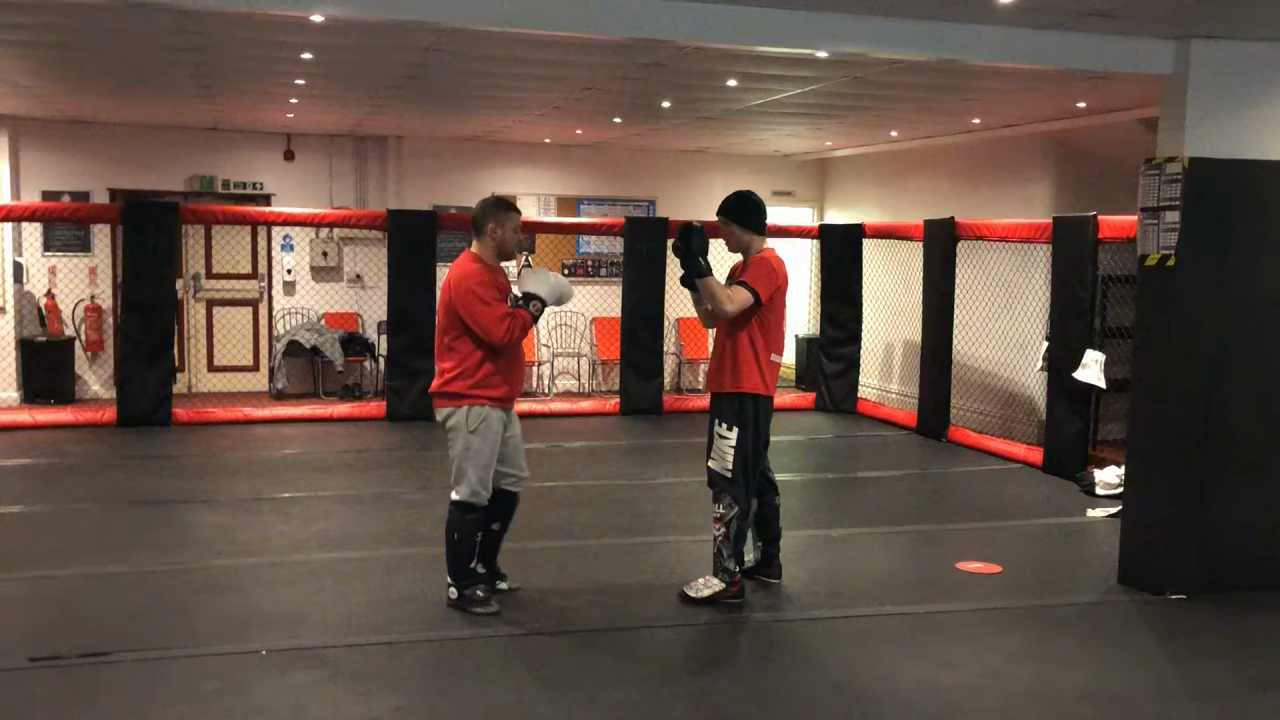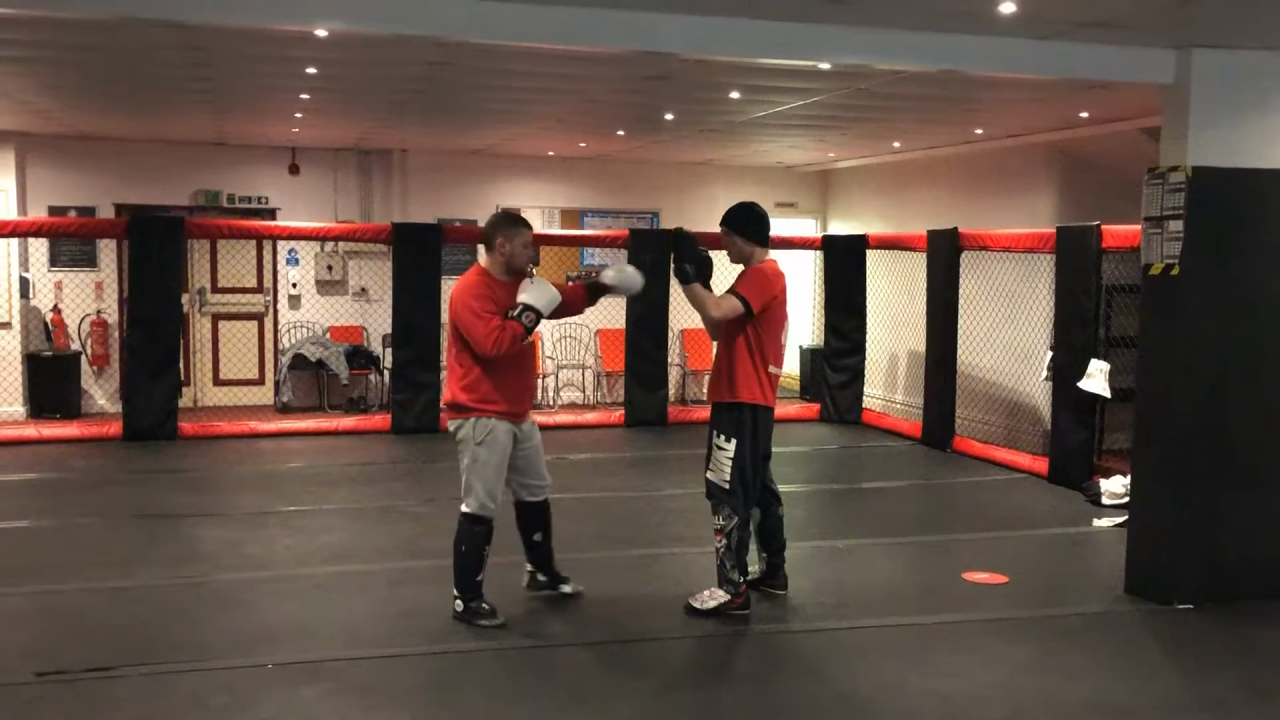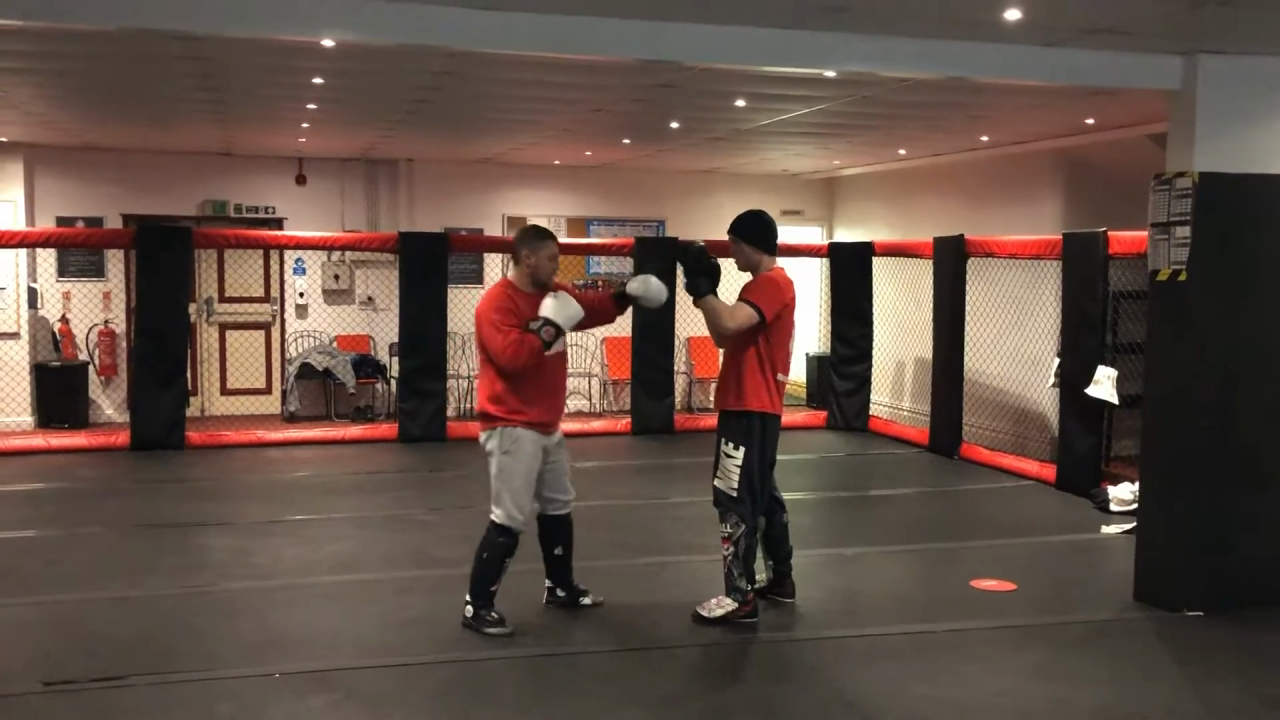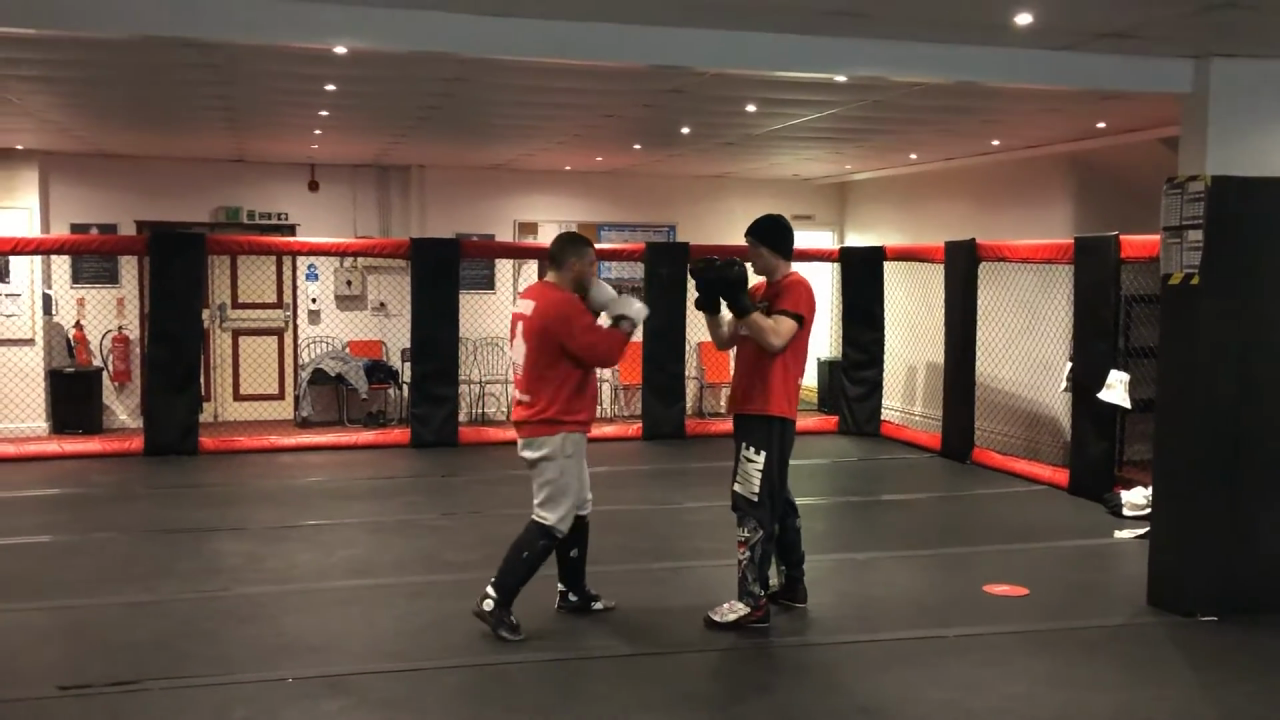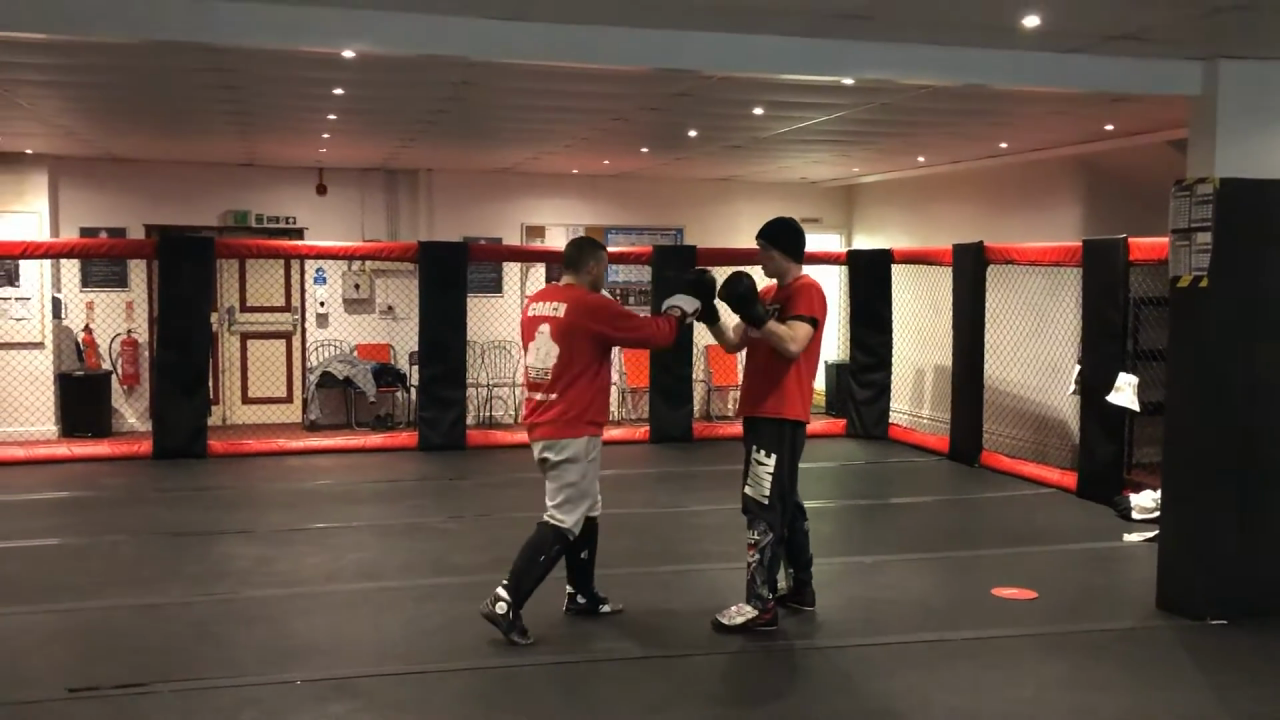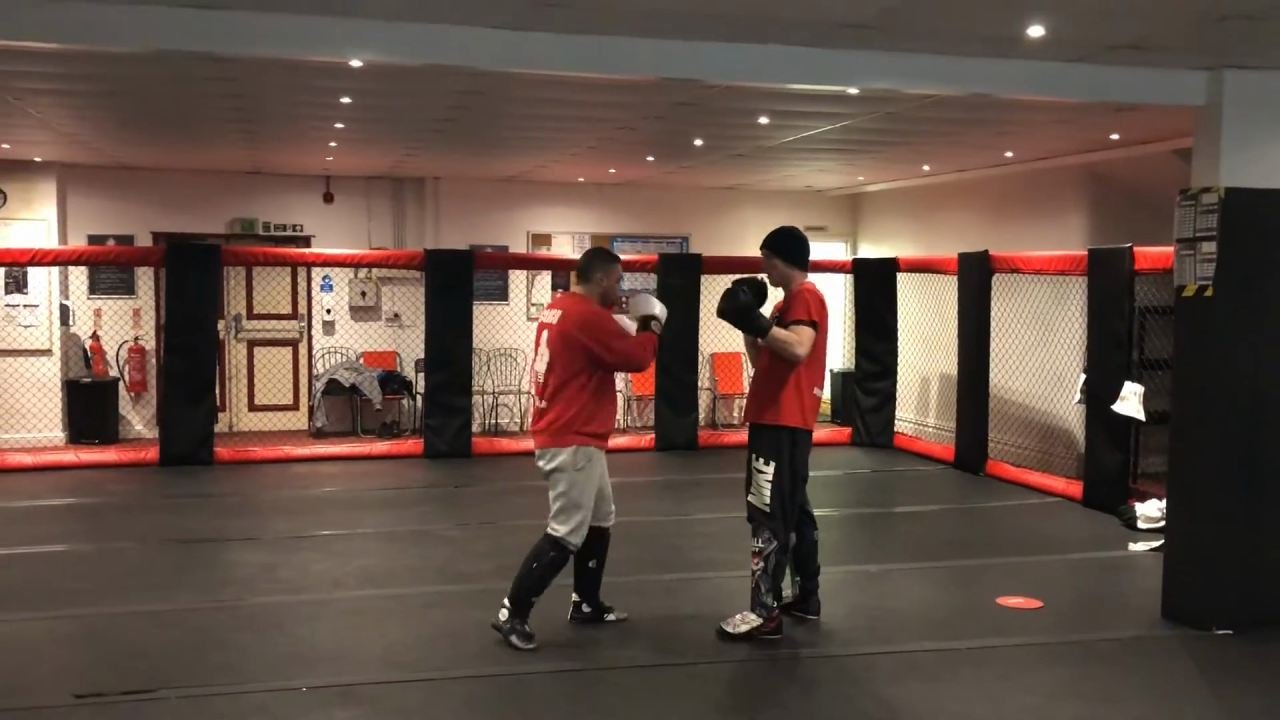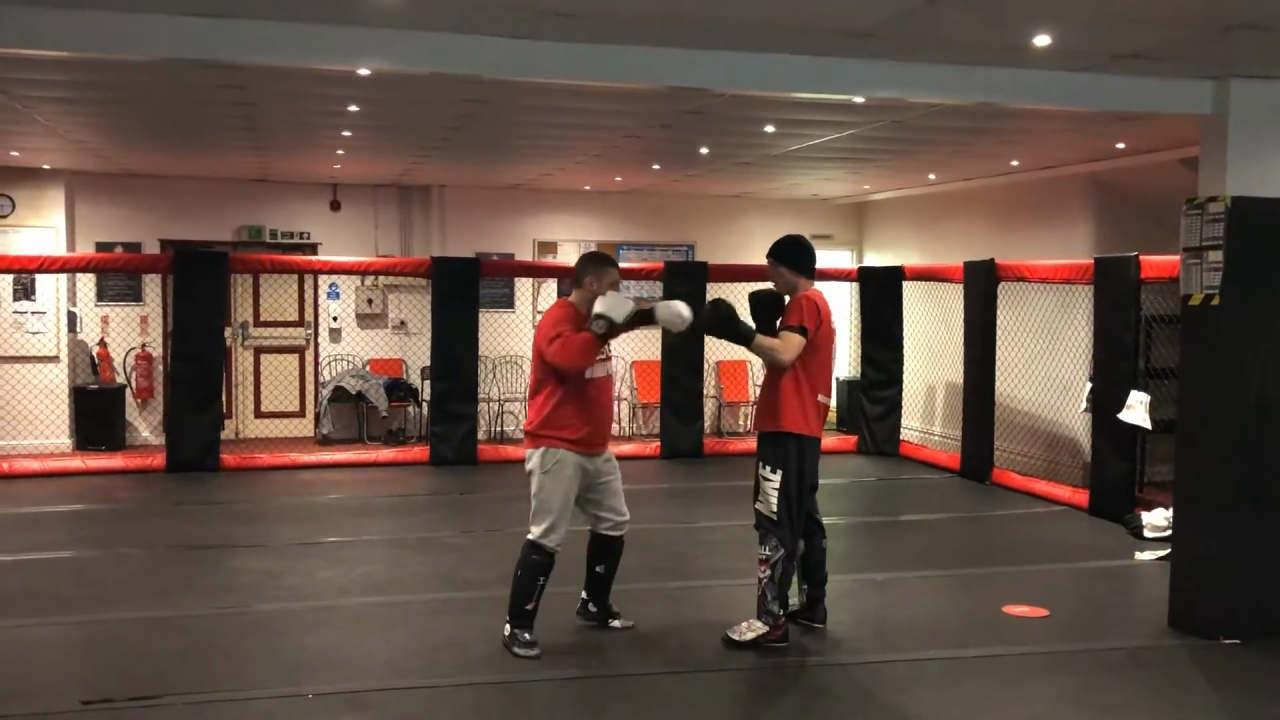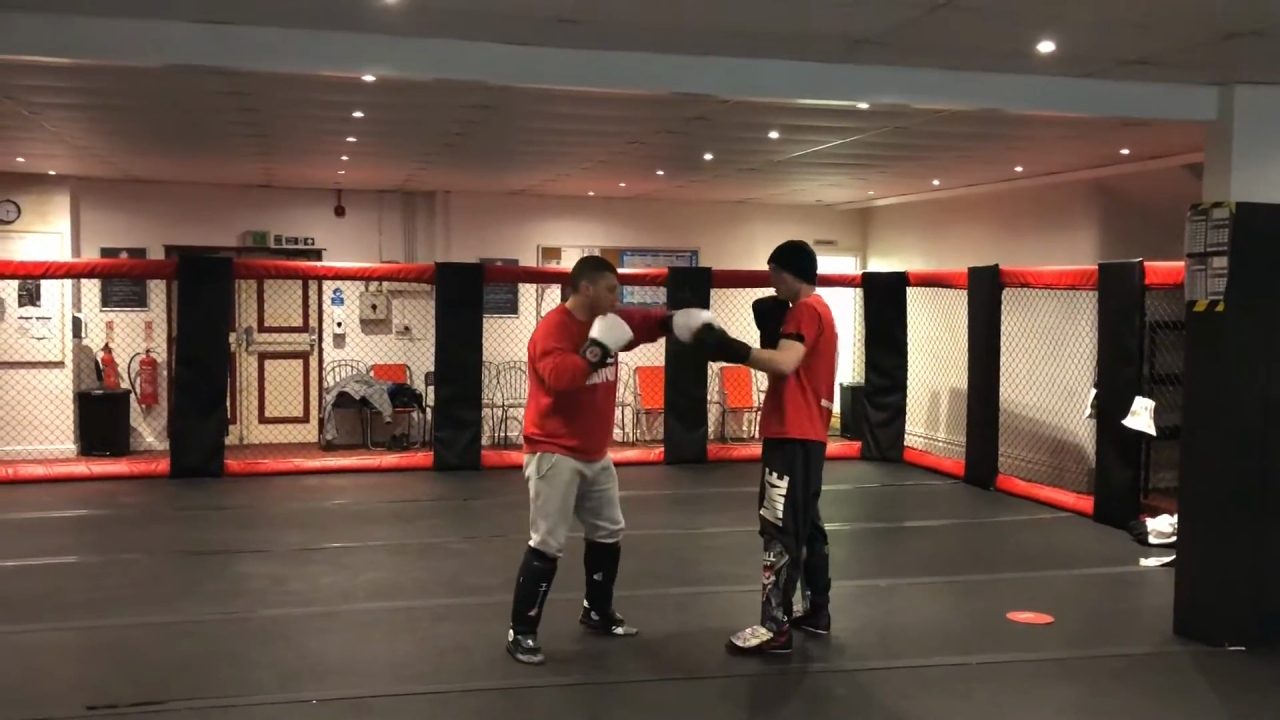
dt=0.3s
person 1, frame 1
left shoulder: (766, 264)
right shoulder: (743, 267)
left elbow: (728, 307)
right elbow: (712, 318)
left wrist: (699, 263)
right wrist: (692, 275)
left hip: (744, 390)
right hip: (741, 388)
left knee: (728, 480)
right knee: (755, 475)
left ankle: (728, 576)
right ankle: (768, 561)
person 1, frame 2
left shoulder: (762, 276)
right shoulder: (754, 277)
left elbow: (715, 311)
right elbow: (718, 330)
left wrist: (684, 271)
right wrist: (701, 282)
left hip: (742, 401)
right hip: (751, 400)
left knee: (726, 490)
right knee: (758, 485)
left ankle: (732, 588)
right ankle: (773, 571)
person 1, frame 3
left shoulder: (773, 283)
right shoulder: (758, 285)
left elbow: (729, 323)
right elbow: (724, 339)
left wrist: (696, 285)
right wrist: (707, 290)
left hip: (750, 409)
right hip: (755, 408)
left knee: (734, 498)
right knee: (763, 493)
left ankle: (740, 596)
right ankle: (780, 579)
person 1, frame 4
left shoulder: (795, 288)
right shoulder: (756, 291)
left elbow: (775, 339)
right elbow: (723, 340)
left wrist: (739, 301)
right wrist: (710, 300)
left hip: (769, 413)
right hip: (753, 409)
left knee: (753, 502)
right knee: (775, 498)
left ankle: (753, 601)
right ankle: (792, 584)
person 1, frame 5
left shoulder: (807, 291)
right shoulder: (768, 294)
left elbow: (792, 344)
right elbow: (733, 343)
left wrist: (753, 311)
right wrist: (709, 314)
left hip: (781, 415)
right hip: (762, 412)
left knee: (763, 505)
right knee: (783, 501)
left ankle: (761, 604)
right ankle: (800, 587)
person 1, frame 6
left shoulder: (804, 295)
right shoulder: (791, 299)
left elbow: (798, 348)
right elbow: (761, 359)
left wrist: (753, 321)
right wrist: (751, 320)
left hip: (782, 422)
right hip: (785, 421)
left knee: (768, 513)
right knee: (794, 509)
left ankle: (766, 612)
right ankle: (806, 597)
person 1, frame 7
left shoulder: (804, 303)
right shoulder: (810, 305)
left elbow: (784, 355)
right elbow: (779, 359)
left wrist: (739, 331)
right wrist: (763, 326)
left hip: (788, 429)
right hip: (800, 429)
left knee: (776, 522)
right knee: (804, 517)
left ankle: (771, 620)
right ankle: (813, 604)
person 1, frame 8
left shoulder: (806, 309)
right shoulder: (810, 310)
left elbow: (786, 363)
right elbow: (781, 365)
left wrist: (732, 350)
right wrist: (766, 329)
left hip: (794, 436)
right hip: (804, 434)
left knee: (779, 527)
right knee: (805, 523)
left ankle: (775, 626)
right ankle: (816, 611)
person 2, frame 1
left shoulder: (490, 271)
right shoulder: (468, 277)
right elbow: (502, 332)
left wrist: (531, 299)
right wrist: (535, 301)
left hip: (496, 401)
right hip: (471, 404)
left knee: (510, 482)
right knee: (471, 496)
left ankle: (484, 565)
right ankle: (460, 586)
person 2, frame 2
left shoulder: (520, 282)
right shoulder: (471, 291)
left elbow: (564, 300)
right elbow: (493, 344)
left wrist: (601, 284)
right wrist: (530, 311)
left hip: (516, 413)
right hip: (482, 416)
left knee: (534, 493)
right knee: (480, 508)
left ankle: (543, 573)
right ankle: (467, 599)
person 2, frame 3
left shoulder: (551, 293)
right shoulder: (495, 303)
left elbow: (594, 308)
right elbow: (512, 356)
left wrist: (628, 294)
right wrist: (551, 326)
left hip: (546, 425)
right hip: (512, 427)
left knee: (558, 507)
right knee: (509, 520)
left ankle: (560, 588)
right ankle: (477, 606)
person 2, frame 4
left shoulder: (534, 298)
right shoulder: (560, 306)
right elbow: (604, 352)
left wrist: (589, 309)
right wrist: (625, 319)
left hip: (544, 424)
right hip: (555, 429)
left knee: (575, 510)
right knee: (549, 520)
left ankle: (573, 593)
right ankle: (495, 600)
person 2, frame 5
left shoulder: (535, 302)
right shoulder: (591, 307)
right elbow: (653, 334)
right wrist: (678, 312)
left hip: (545, 426)
right hip: (574, 432)
left knee: (585, 513)
right knee: (562, 521)
left ankle: (581, 595)
right ankle: (506, 601)
person 2, frame 6
left shoulder: (564, 310)
right shoulder: (586, 314)
right elbow: (635, 357)
left wrist: (625, 325)
right wrist: (652, 322)
left hip: (581, 439)
right hip: (571, 443)
left knee: (599, 520)
right knee: (567, 534)
left ankle: (586, 604)
right ankle: (513, 614)
person 2, frame 7
left shoulder: (592, 316)
right shoulder: (556, 320)
left elbow: (616, 323)
right elbow: (569, 359)
left wrist: (652, 313)
right wrist: (603, 321)
left hip: (594, 447)
right hip: (555, 448)
left knee: (612, 525)
right knee: (546, 538)
left ankle: (595, 604)
right ankle: (517, 625)
person 2, frame 8
left shoulder: (606, 320)
right shoulder: (552, 328)
left elbow: (642, 323)
right elbow: (559, 378)
left wrist: (676, 321)
right wrist: (600, 347)
left hip: (595, 454)
right hip: (554, 454)
left knee: (607, 534)
right knee: (546, 545)
left ankle: (598, 613)
right ankle: (520, 631)
